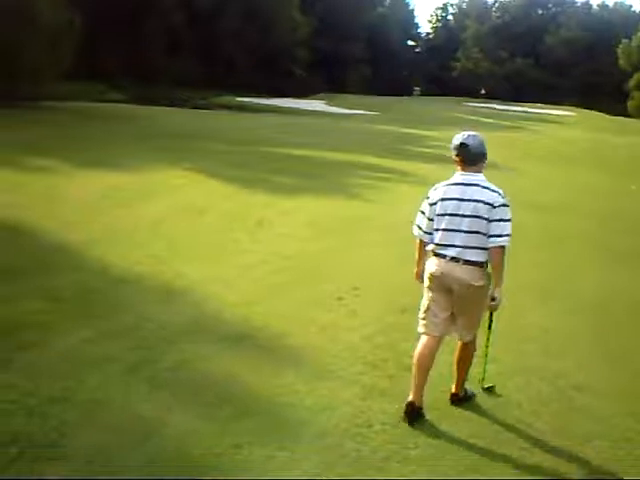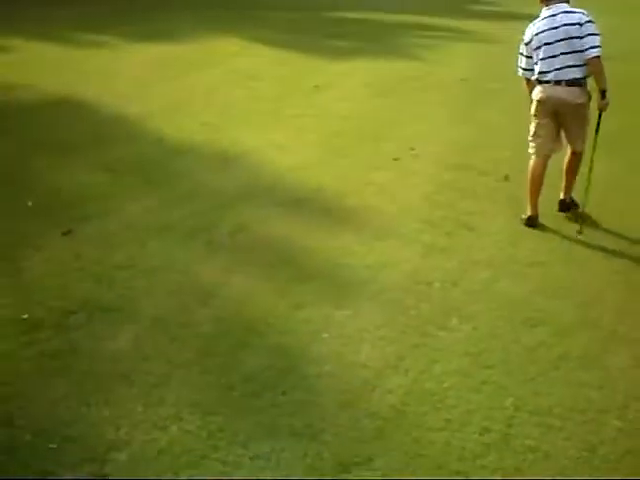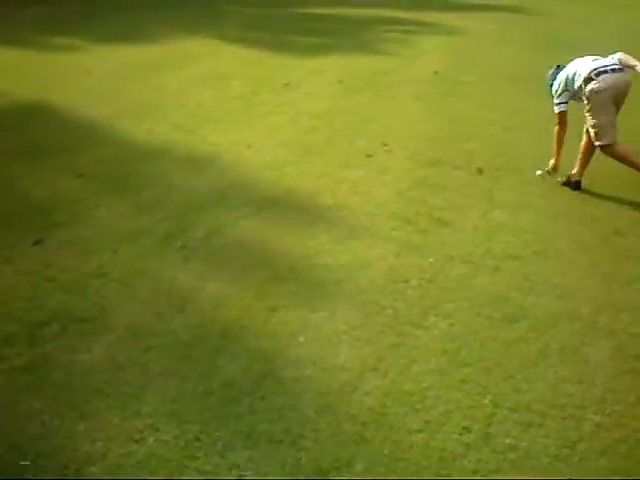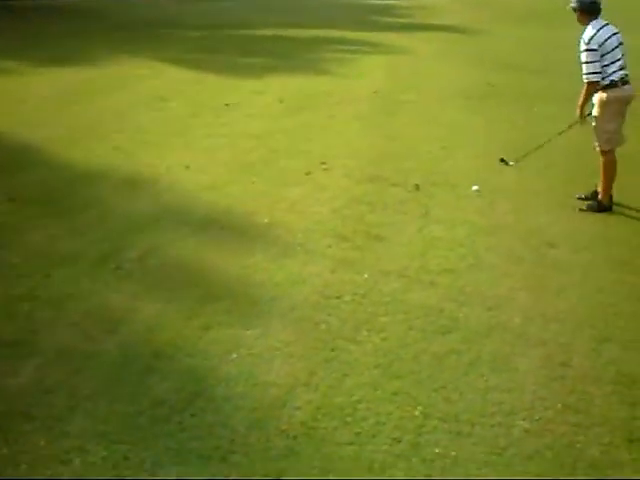
dt=1s
person 1, frame 1
left shoulder: (438, 191)
right shoulder: (495, 197)
left elbow: (423, 237)
right elbow: (497, 247)
left wrist: (419, 266)
right wrist: (497, 288)
left hip: (439, 268)
right hip: (473, 274)
left knee: (430, 335)
right knee: (468, 336)
left ankle: (414, 401)
right ankle: (458, 391)
person 1, frame 2
left shoulder: (533, 28)
left elbow: (527, 74)
right elbow: (594, 58)
left wrist: (536, 97)
right wrist: (603, 91)
left hip: (544, 92)
right hip: (575, 92)
left knee: (539, 154)
right knee: (576, 147)
left ankle: (532, 212)
right ankle: (566, 198)
person 1, frame 3
left shoulder: (559, 82)
right shoulder: (592, 62)
left elbow: (561, 124)
right elbow: (620, 57)
left wrist: (556, 158)
left hip: (600, 84)
right hip: (621, 77)
left knee: (607, 145)
right knee: (591, 132)
right ankle: (575, 177)
person 1, frame 4
left shoulder: (589, 39)
right shoulder: (611, 30)
left elbow: (592, 80)
right elbow: (613, 64)
left wrist: (581, 106)
left hip: (609, 94)
right hip: (621, 89)
left knee: (605, 149)
right knee: (603, 147)
left ankle: (604, 200)
right ankle: (603, 191)
